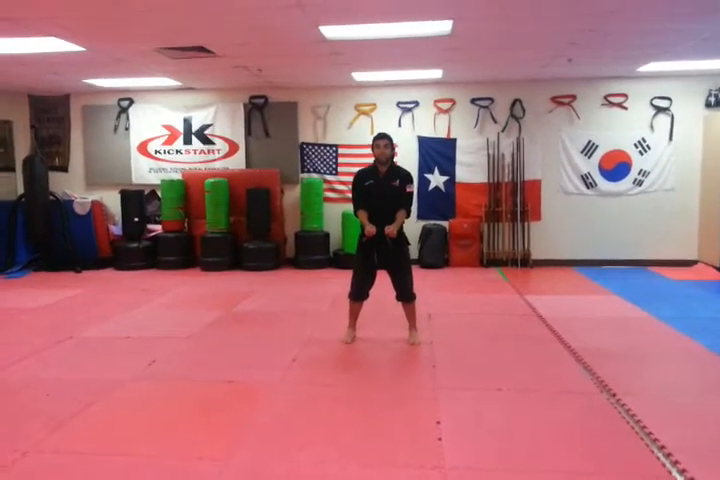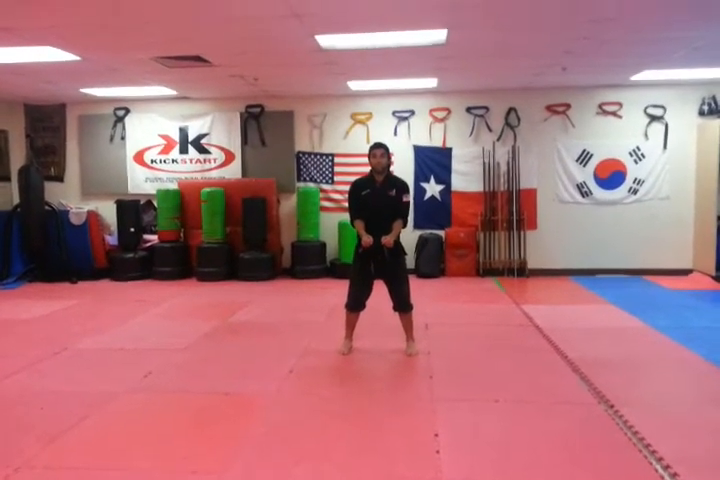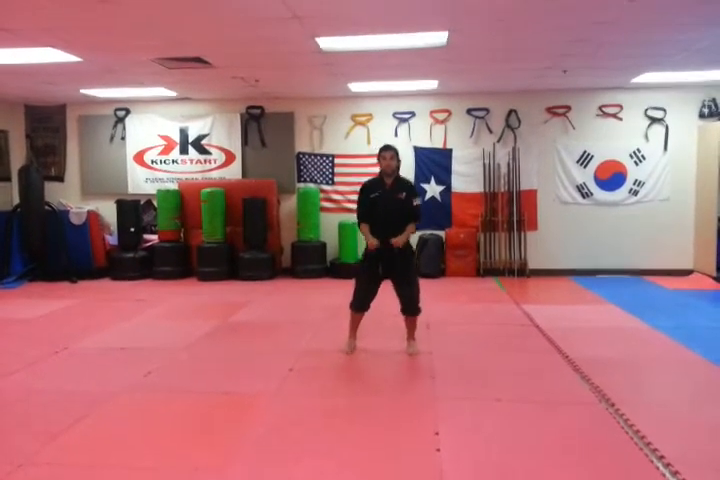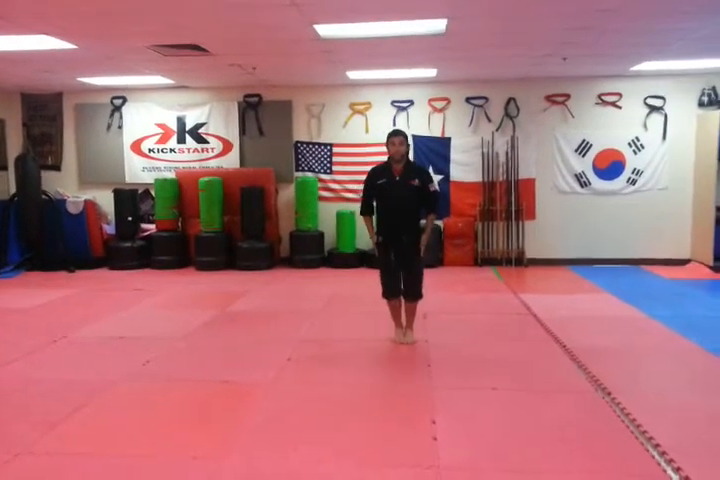
dt=0.4s
person 1, frame 1
left shoulder: (404, 176)
right shoulder: (362, 176)
left elbow: (405, 207)
right elbow: (359, 206)
left wrist: (396, 225)
right wrist: (366, 224)
left hip: (395, 237)
right hip: (369, 237)
left knee: (405, 286)
right knee: (359, 286)
left ankle: (413, 330)
right ankle: (351, 328)
person 1, frame 2
left shoulder: (400, 185)
right shoulder: (358, 186)
left elbow: (401, 216)
right elbow: (355, 216)
left wrist: (393, 235)
right wrist: (363, 235)
left hip: (391, 247)
right hip: (366, 247)
left knee: (402, 297)
right knee: (355, 296)
left ankle: (410, 340)
right ankle: (348, 339)
person 1, frame 3
left shoulder: (409, 189)
right shoulder: (368, 187)
left elbow: (414, 219)
right elbow: (362, 218)
left wrist: (404, 237)
right wrist: (369, 237)
left hip: (401, 252)
right hip: (374, 251)
left knee: (410, 299)
right knee: (361, 297)
left ankle: (410, 339)
right ankle: (352, 338)
person 1, frame 4
left shoulder: (420, 174)
right shoulder: (375, 174)
left elbow: (431, 207)
right elbow: (366, 208)
left wrist: (425, 235)
right wrist: (373, 235)
left hip: (412, 239)
right hip: (386, 239)
left knee: (412, 286)
right knee: (390, 286)
left ankle: (409, 328)
right ankle: (398, 327)
